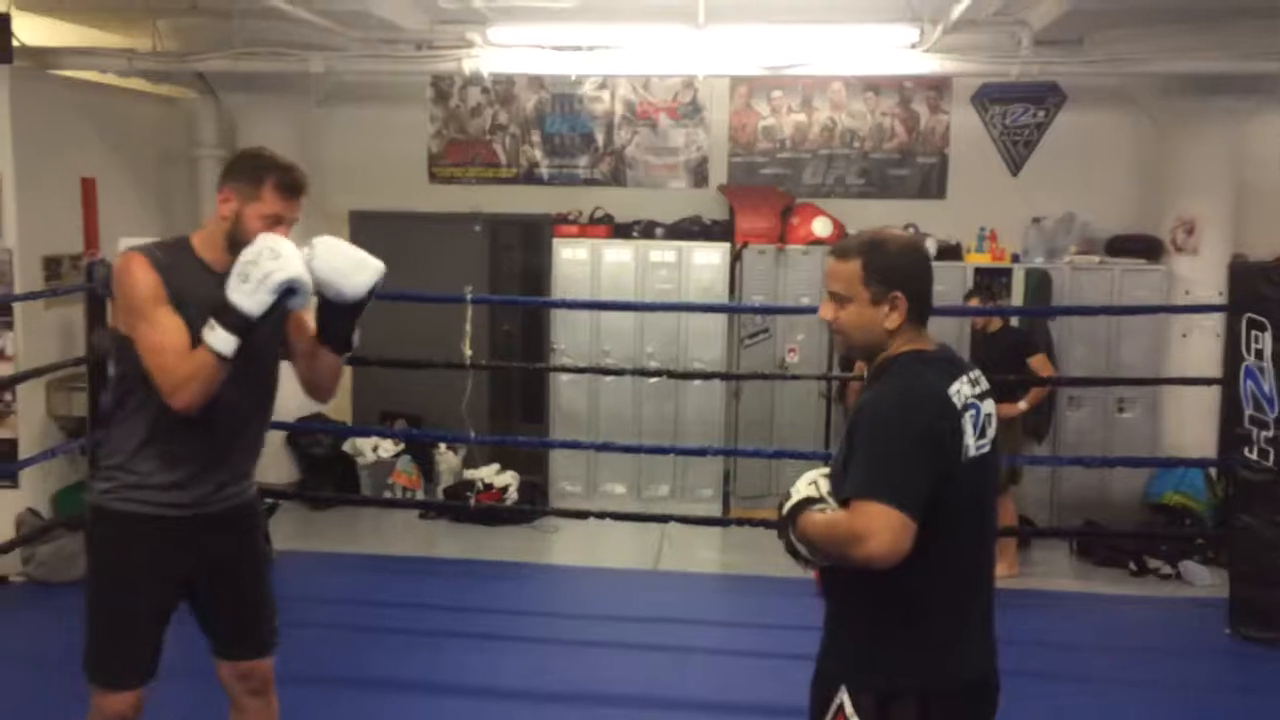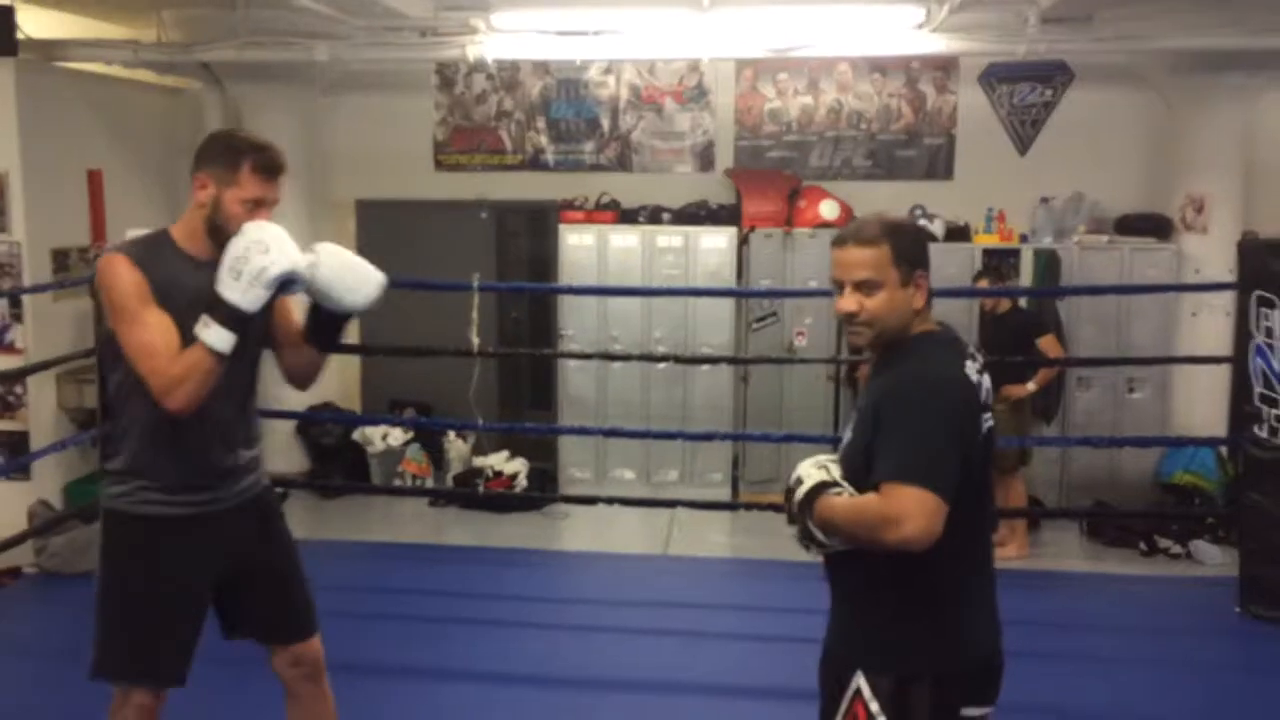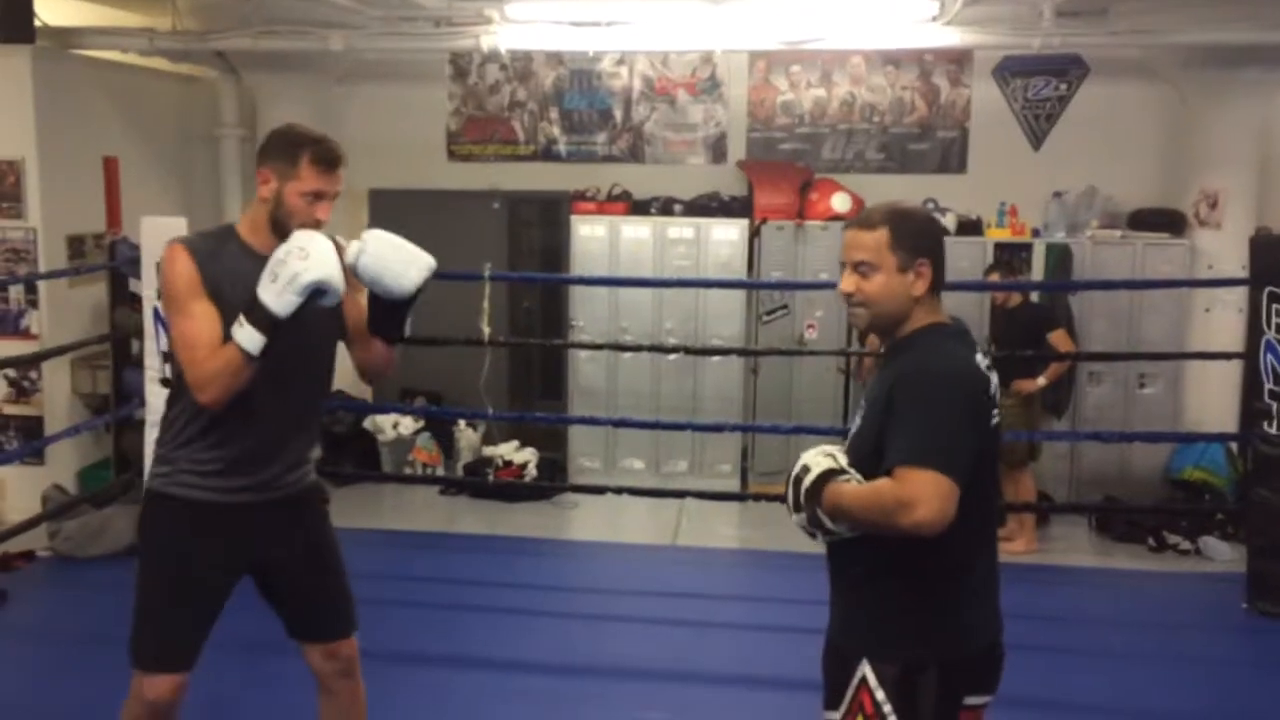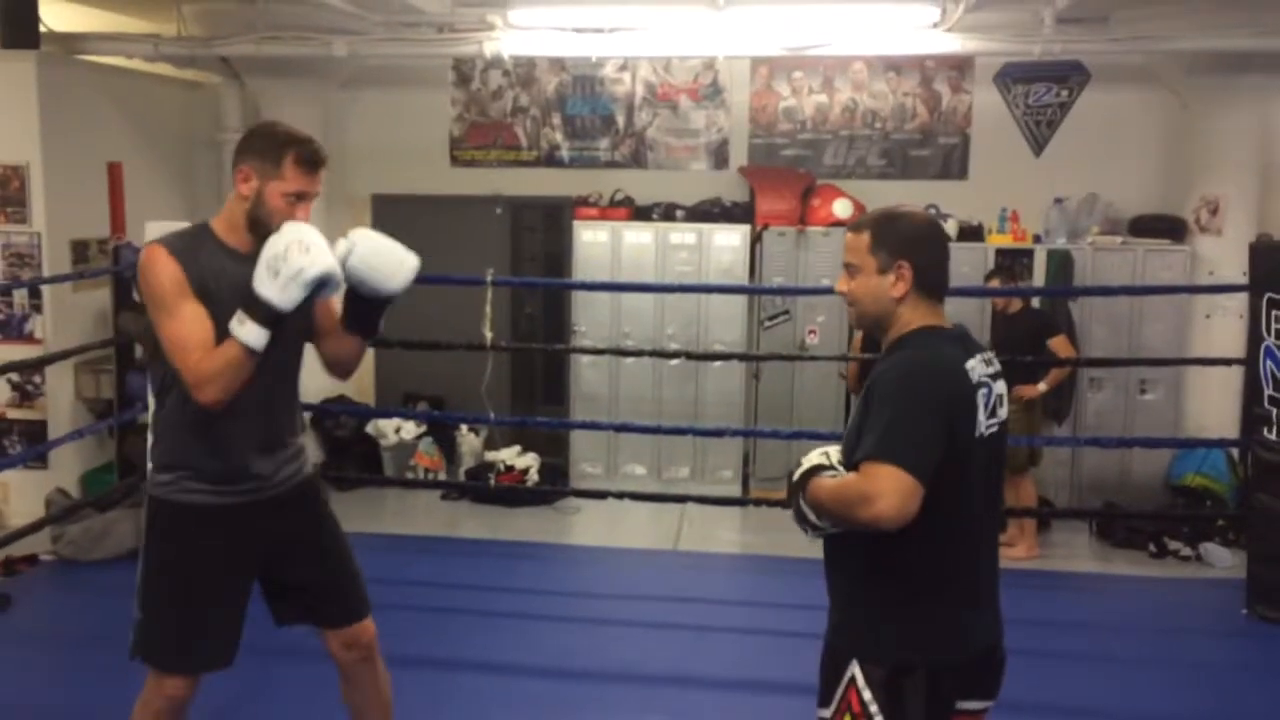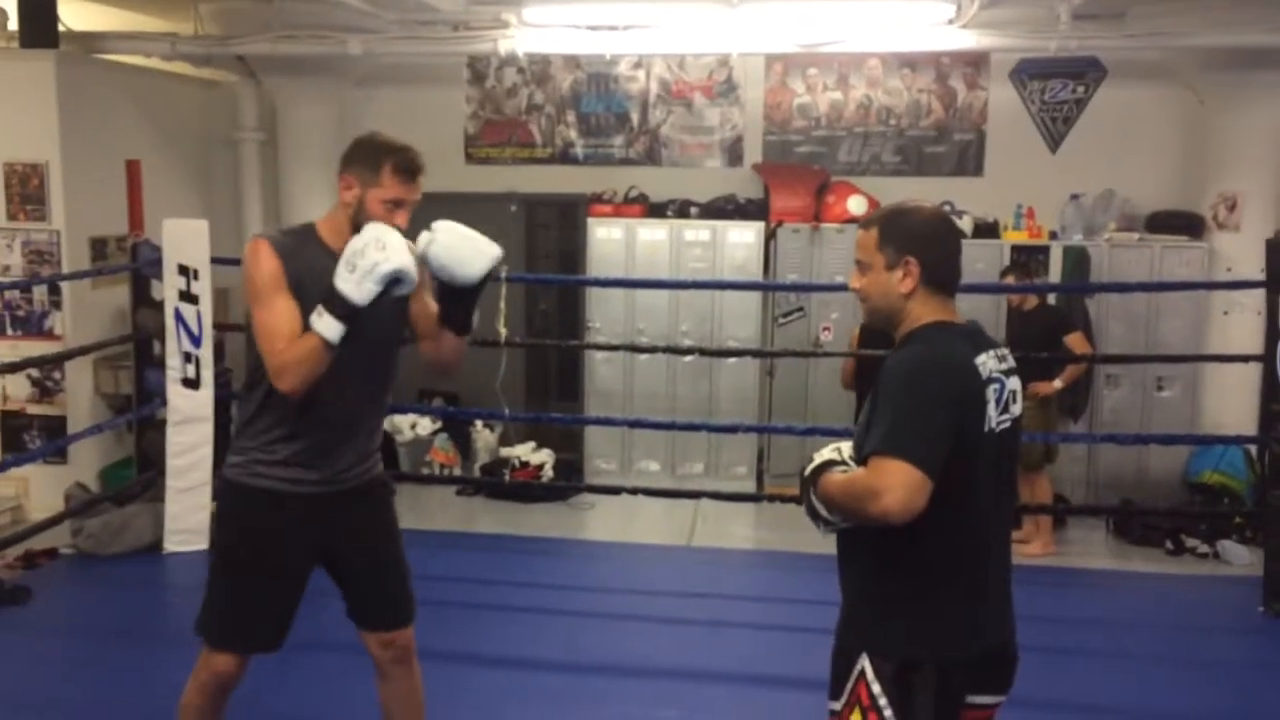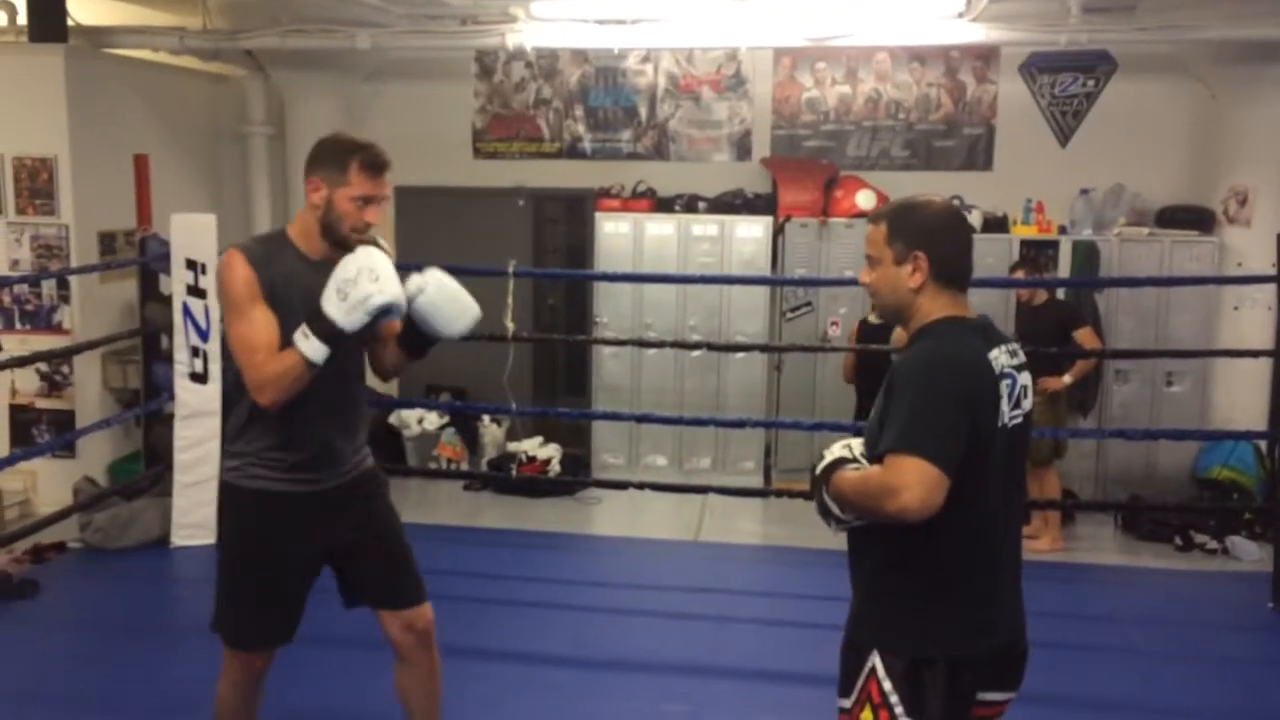
dt=0.4s
person 1, frame 1
left shoulder: (272, 276)
right shoulder: (144, 271)
left elbow: (320, 387)
right elbow: (182, 392)
left wrist: (338, 313)
right wrist: (238, 310)
left hip: (227, 508)
right hip: (138, 512)
person 1, frame 2
left shoulder: (260, 265)
right shoulder: (127, 269)
left elbow: (297, 372)
right elbow: (175, 393)
left wrist: (327, 317)
right wrist: (230, 307)
left hip: (241, 499)
right hip: (153, 514)
left knee: (304, 658)
person 1, frame 3
left shoulder: (332, 261)
right shoulder: (190, 260)
left elbow: (375, 369)
right elbow: (208, 388)
left wrist: (391, 305)
right wrist: (266, 310)
left hip: (288, 492)
right hip: (195, 499)
left knee: (338, 656)
person 1, frame 4
left shoulder: (298, 258)
right shoulder: (168, 261)
left elbow: (340, 361)
right elbow: (208, 385)
left wrist: (368, 301)
right wrist: (266, 304)
left hip: (285, 486)
right hip: (196, 501)
left knee: (357, 640)
person 1, frame 5
left shoulder: (399, 261)
right shoulder: (273, 256)
left elbow: (445, 359)
right elbow: (288, 376)
left wrist: (460, 294)
right wrist: (343, 298)
left hip: (356, 484)
right hip: (267, 487)
left knee: (394, 643)
right knee: (223, 660)
person 1, frame 6
left shoulder: (365, 262)
right shoulder: (246, 266)
left elbow: (385, 365)
right elbow: (266, 388)
left wrist: (421, 329)
right wrist: (331, 321)
left hip: (349, 478)
right hip: (264, 489)
left knee: (415, 626)
right knee: (249, 655)
person 2, frame 1
left shoulder: (897, 404)
right shoulder: (959, 377)
left elbow: (876, 540)
left wrist: (802, 519)
right wrist: (839, 503)
left hip: (891, 673)
person 2, frame 2
left shoulder: (919, 385)
right shoulder: (938, 358)
left elbow: (908, 522)
left wrist: (817, 505)
right wrist: (845, 486)
left hip: (900, 654)
person 2, frame 3
left shoulder: (928, 374)
right shoulder: (946, 351)
left elbow: (921, 506)
left wrist: (825, 493)
right wrist: (850, 475)
left hip: (904, 645)
person 2, frame 4
left shoulder: (911, 374)
right shoulder: (970, 358)
left elbow: (885, 502)
left wrist: (812, 487)
right wrist: (845, 477)
left hip: (898, 647)
person 2, frame 5
left shoulder: (920, 368)
right shoulder: (988, 354)
left elbow: (892, 496)
left wrist: (824, 482)
right wrist: (857, 471)
left hip: (908, 642)
person 2, frame 6
left shoulder: (932, 364)
right shoulder: (996, 348)
left elbow: (909, 494)
left wrist: (838, 481)
right wrist: (873, 464)
left hip: (918, 639)
person 3, frame 1
left shoulder: (1016, 337)
right shoulder: (978, 339)
left elbow: (1048, 376)
left wrist: (1021, 405)
left hip: (1003, 421)
left knee: (1003, 490)
left ankle: (1010, 560)
right ankle: (994, 548)
person 3, frame 2
left shoulder: (1025, 319)
right shoulder: (987, 320)
left elbow: (1057, 356)
left wrist: (1030, 386)
left hip: (1012, 403)
left knee: (1012, 471)
right knee: (996, 469)
left ankle: (1020, 541)
right ankle: (1004, 529)
person 3, frame 3
left shoulder: (1036, 313)
right shoulder: (998, 314)
left elbow: (1068, 351)
left wrist: (1040, 381)
left hip: (1021, 398)
right hip: (998, 396)
left knee: (1021, 466)
right knee: (1004, 464)
left ankle: (1028, 536)
right ankle: (1012, 524)
person 3, frame 4
left shoulder: (1036, 318)
right shoulder: (998, 319)
left elbow: (1069, 357)
left wrist: (1041, 387)
left hip: (1022, 403)
left knee: (1021, 471)
right knee: (1005, 469)
left ankle: (1029, 541)
right ankle: (1013, 530)
person 3, frame 5
left shoulder: (1052, 315)
right shoulder: (1014, 315)
left elbow: (1085, 353)
left wrist: (1057, 383)
left hip: (1037, 400)
left knee: (1037, 468)
right knee: (1021, 466)
left ankle: (1045, 538)
right ankle: (1029, 526)
person 3, frame 6
left shoulder: (1062, 310)
right shoulder: (1023, 310)
left elbow: (1094, 349)
left wrist: (1066, 379)
left hip: (1047, 396)
left knee: (1045, 463)
right knee: (1029, 462)
left ankle: (1054, 534)
right ankle: (1037, 522)
